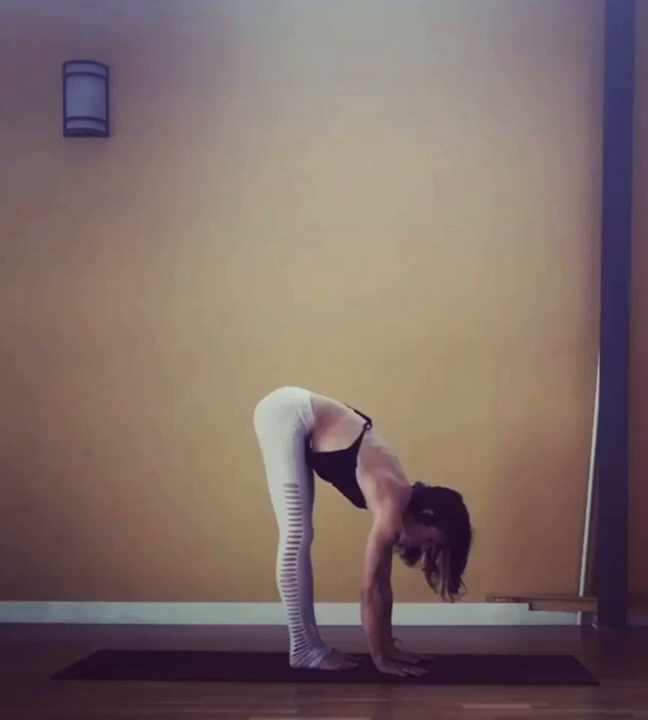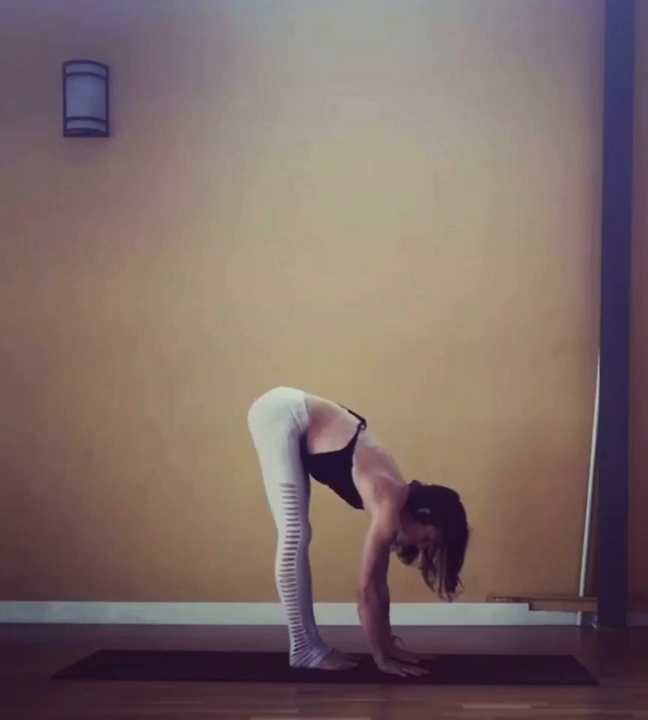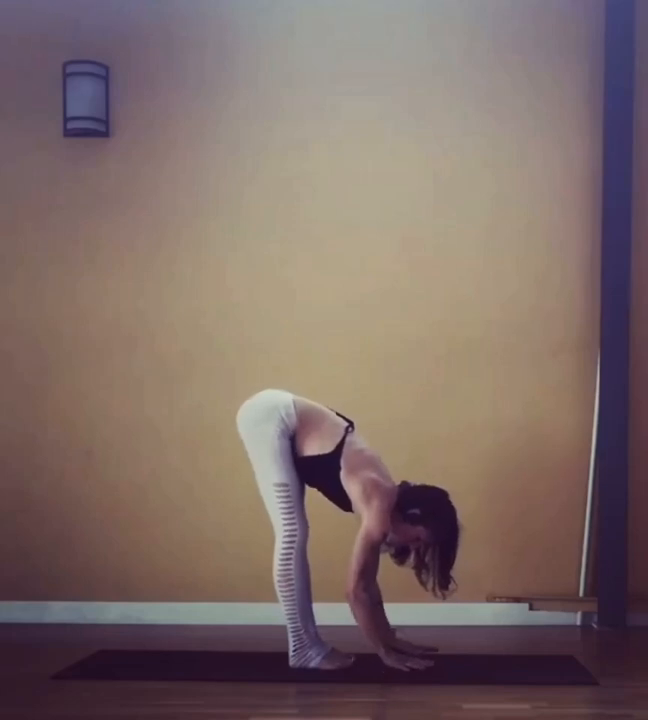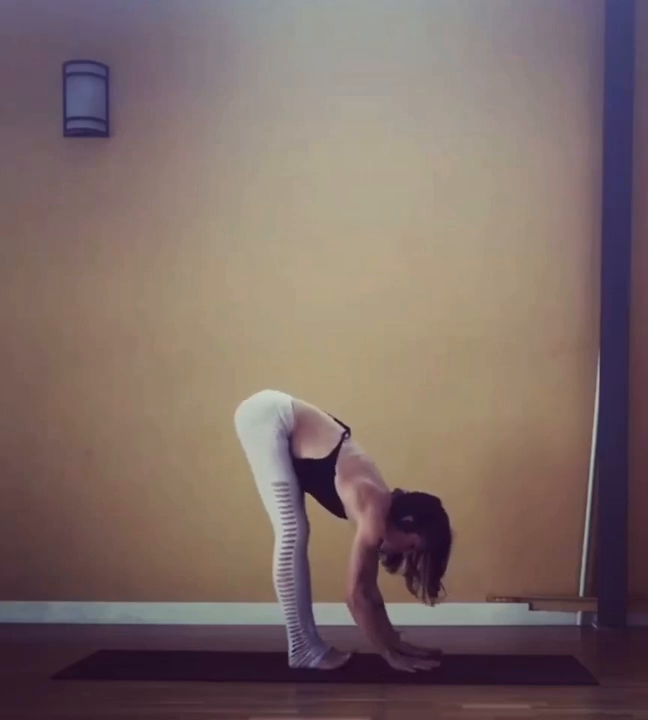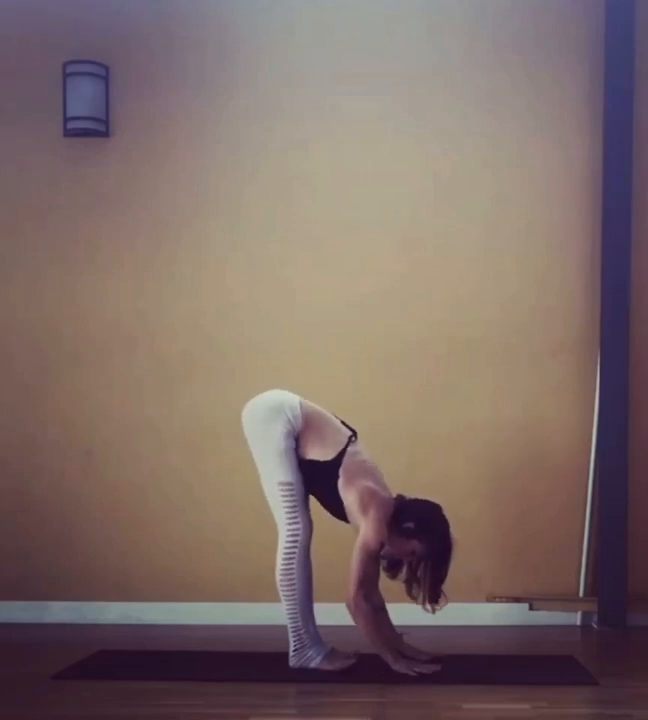
dt=0.3s
person 1, frame 1
left shoulder: (399, 503)
right shoulder: (393, 509)
left elbow: (382, 584)
right elbow: (370, 590)
left wrist: (387, 647)
right wrist: (380, 658)
left hip: (298, 416)
right hip: (286, 413)
left knee: (301, 537)
right knee: (296, 536)
left ankle: (311, 644)
right ankle: (304, 649)
person 1, frame 2
left shoulder: (394, 500)
right shoulder: (390, 510)
left elbow: (378, 583)
right elbow: (366, 589)
left wrist: (386, 646)
right wrist: (381, 657)
left hip: (293, 416)
right hip: (280, 413)
left knee: (299, 536)
right knee: (294, 536)
left ankle: (311, 645)
right ankle: (304, 649)
person 1, frame 3
left shoulder: (384, 501)
right shoulder: (380, 510)
left elbow: (368, 584)
right elbow: (356, 590)
left wrist: (390, 640)
right wrist: (386, 652)
left hip: (281, 418)
right hip: (269, 415)
left knee: (295, 535)
right knee: (291, 535)
left ankle: (309, 643)
right ankle: (303, 649)
person 1, frame 4
left shoulder: (379, 508)
right shoulder: (375, 517)
left elbow: (368, 590)
right elbow: (356, 595)
left wrist: (395, 643)
right wrist: (391, 654)
left hip: (278, 418)
right hip: (267, 415)
left knee: (297, 535)
right knee: (291, 535)
left ankle: (309, 644)
right ankle: (302, 649)
person 1, frame 5
left shoulder: (380, 516)
right shoulder: (377, 521)
left elbow: (369, 593)
right elbow: (357, 598)
left wrist: (398, 645)
right wrist: (393, 657)
left hip: (285, 417)
right hip: (274, 415)
left knee: (299, 535)
right knee: (295, 535)
left ankle: (309, 644)
right ankle: (303, 649)
